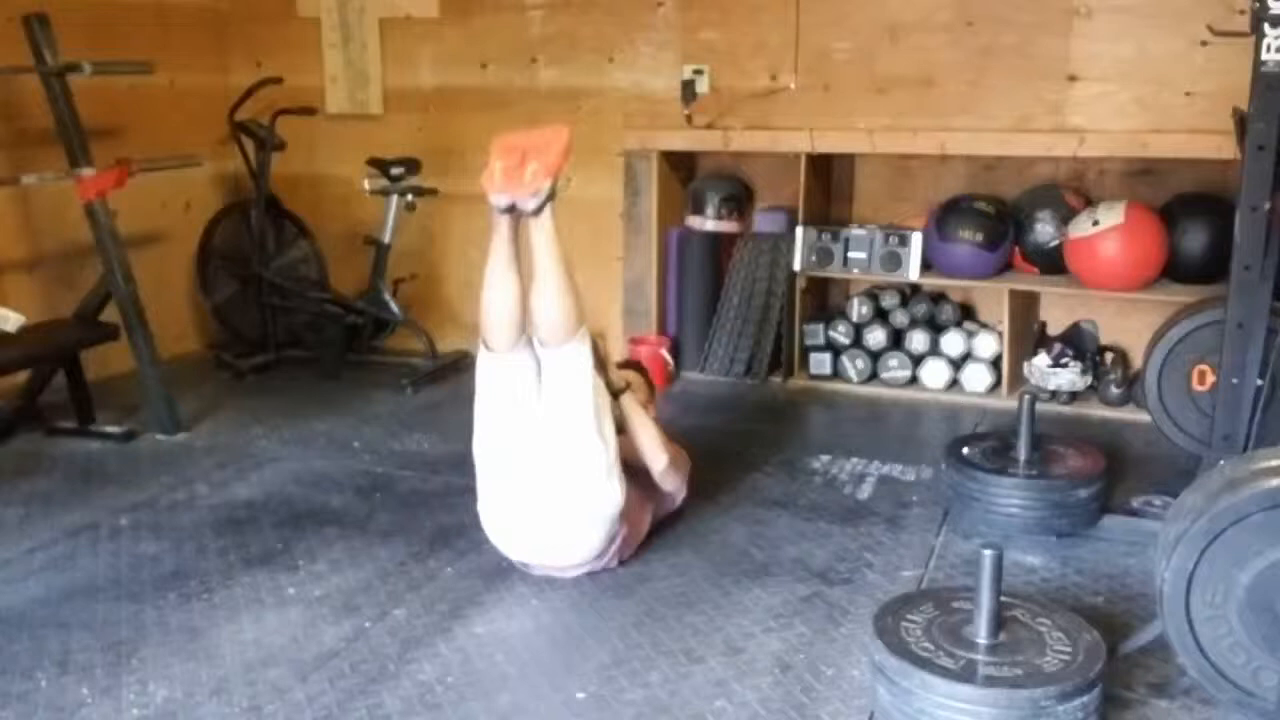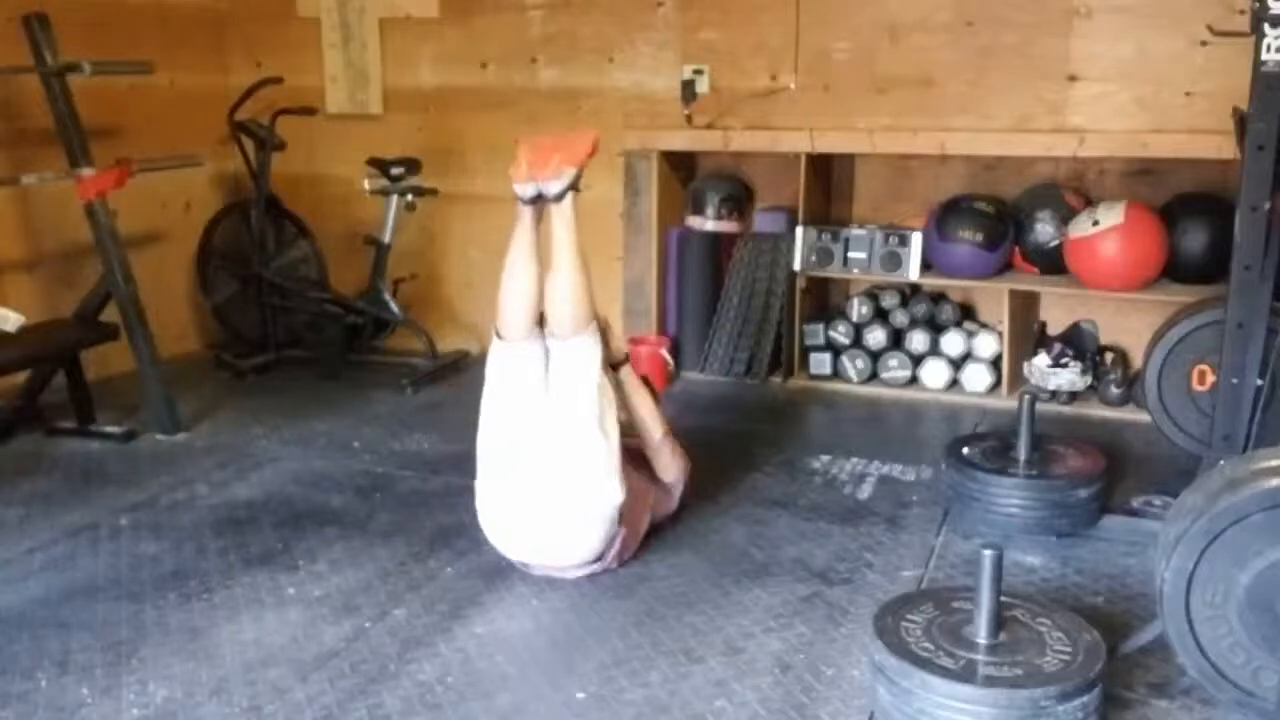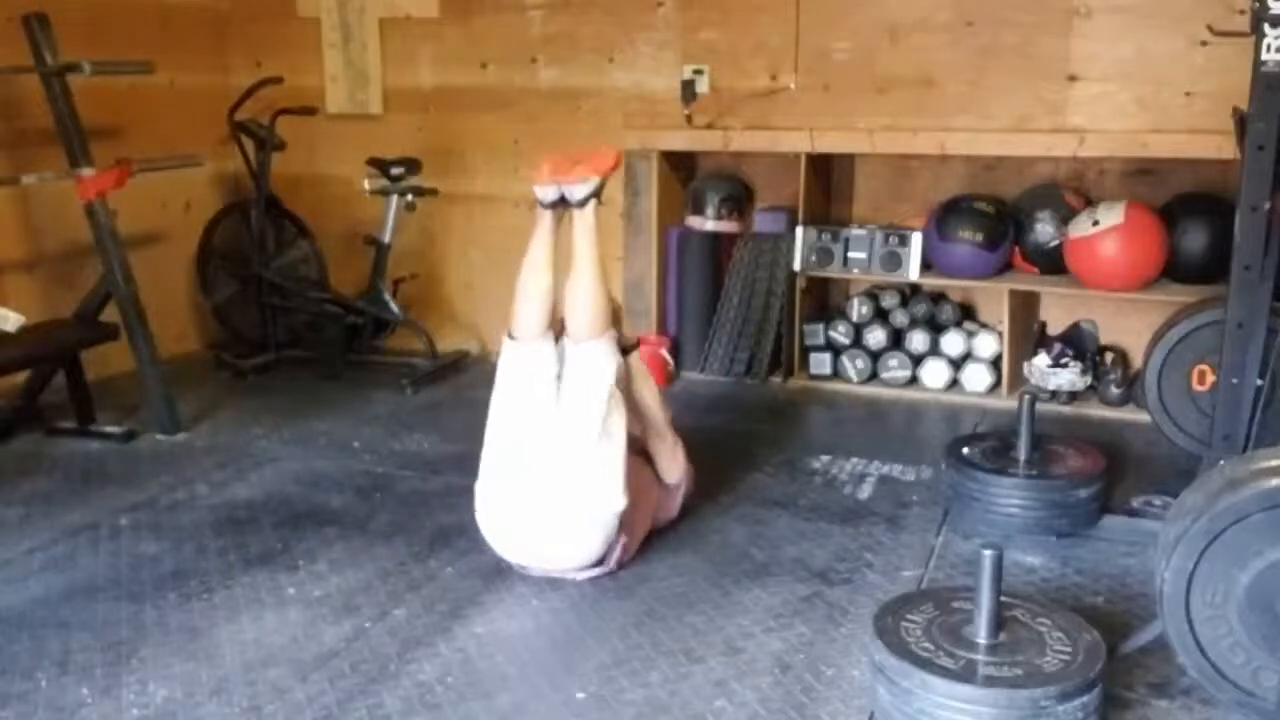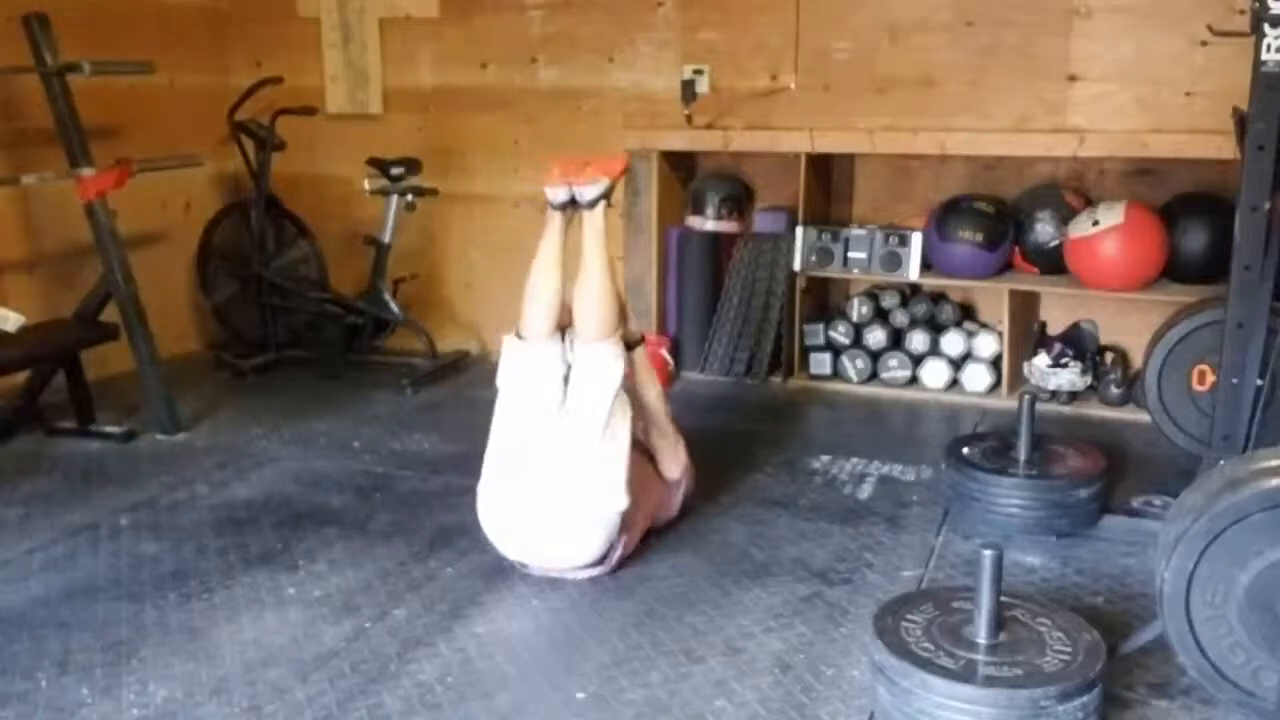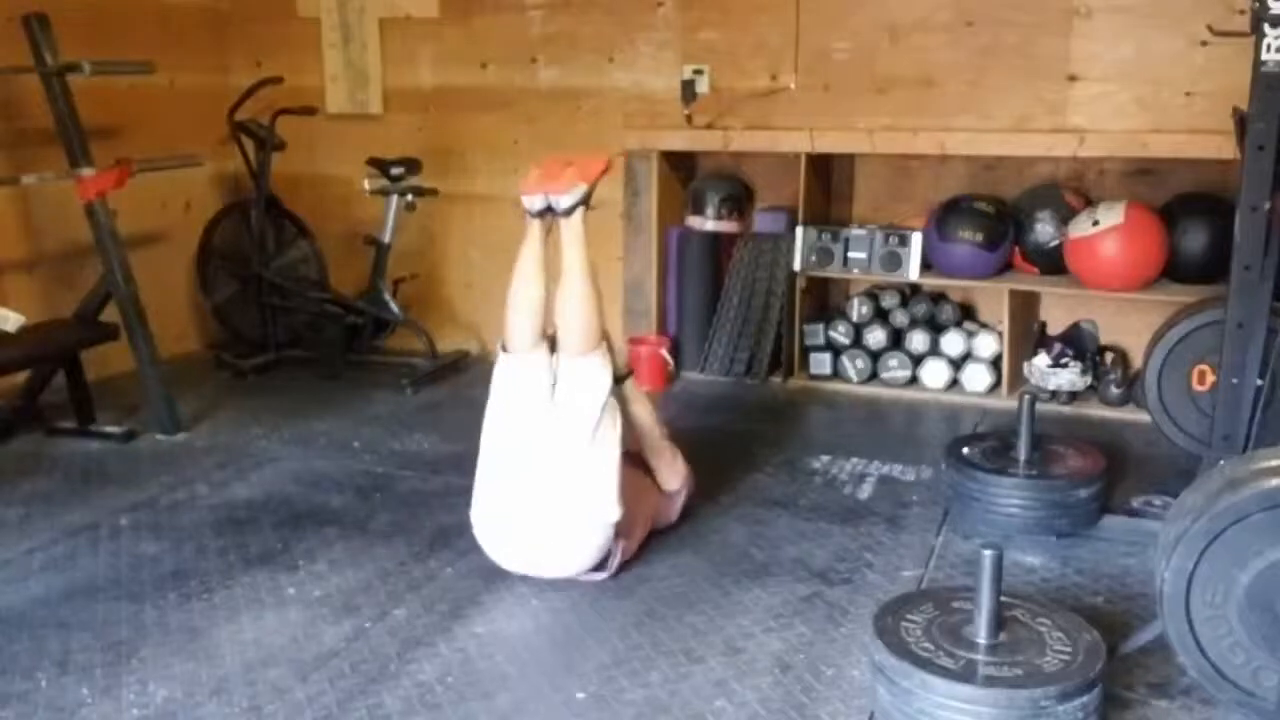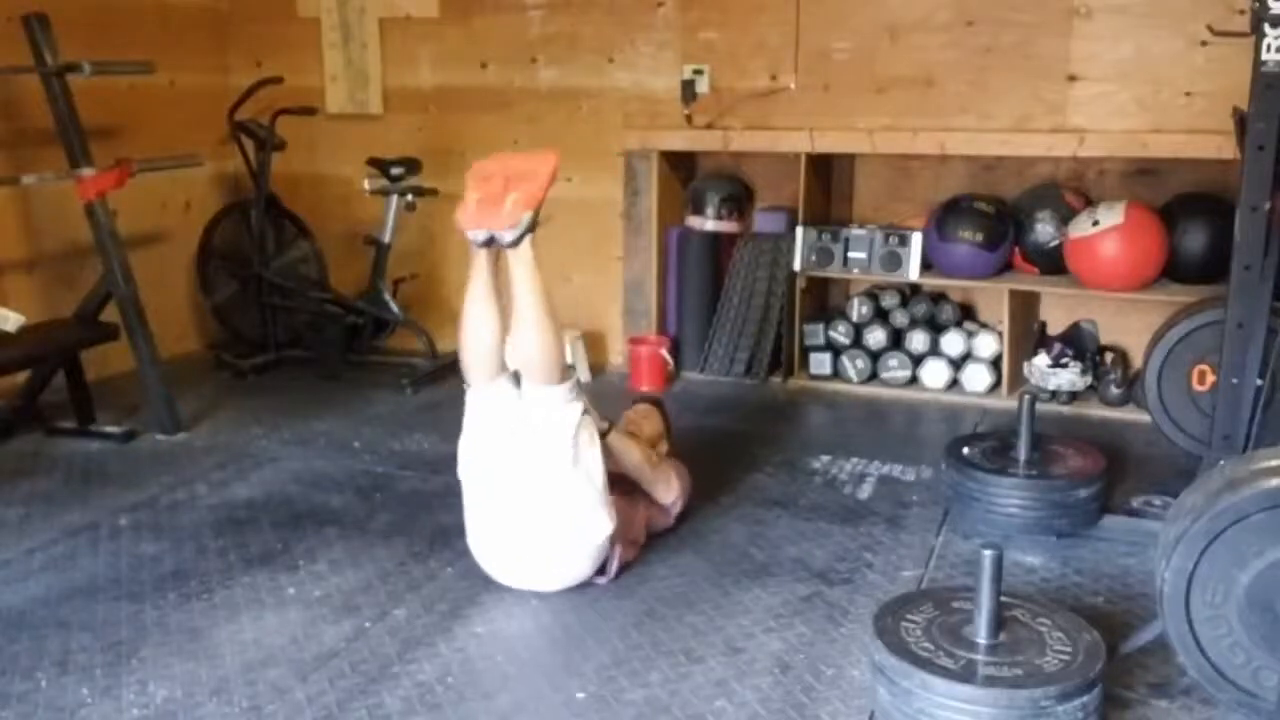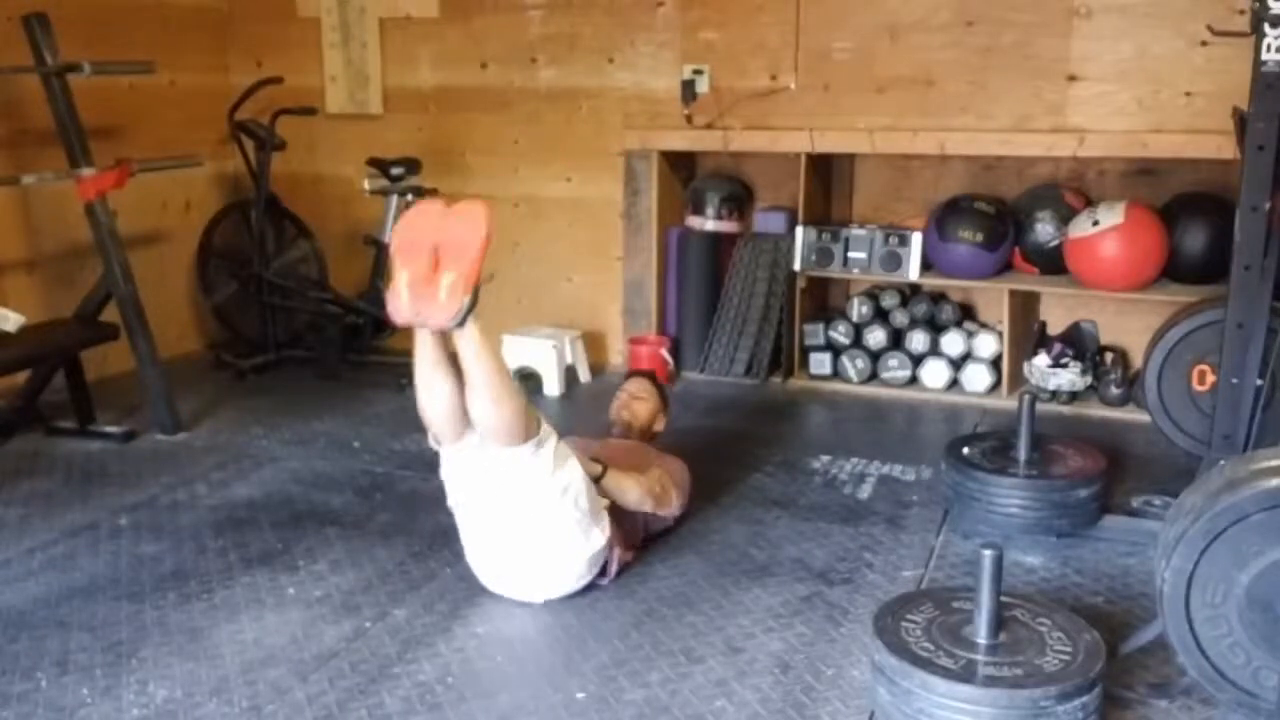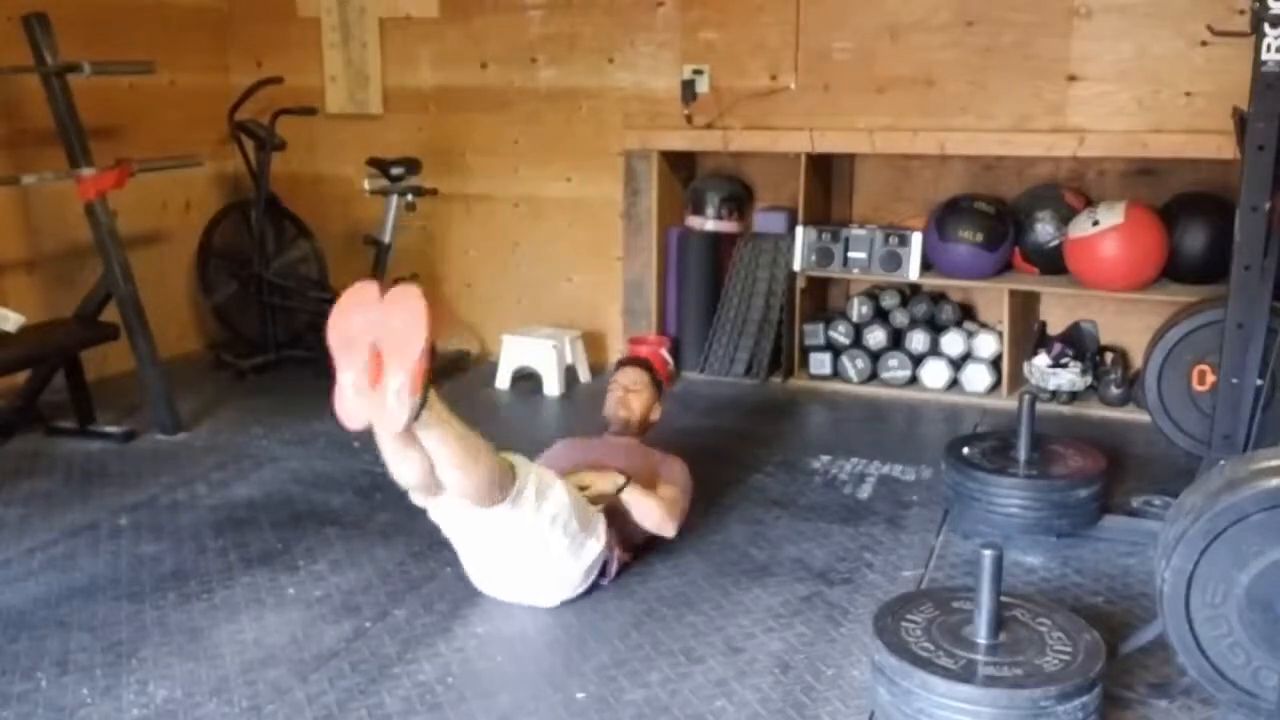
dt=0.1s
person 1, frame 1
left shoulder: (665, 467)
right shoulder: (584, 445)
left elbow: (662, 462)
left wrist: (621, 387)
left hip: (581, 525)
right hip: (511, 517)
left knee: (567, 352)
right knee: (503, 349)
person 1, frame 2
left shoulder: (661, 465)
right shoulder: (578, 441)
left elbow: (657, 436)
left wrist: (616, 360)
left hip: (580, 523)
left knee: (576, 346)
right knee: (515, 341)
person 1, frame 3
left shoulder: (666, 477)
left elbow: (658, 426)
left wrist: (625, 347)
left knee: (591, 351)
right knee: (529, 342)
right ankle: (551, 207)
person 1, frame 4
left shoulder: (667, 475)
left elbow: (659, 421)
left wrist: (628, 340)
left knee: (598, 351)
right knee: (534, 342)
right ankle: (560, 211)
person 1, frame 5
left shoulder: (669, 476)
left elbow: (651, 435)
left wrist: (616, 376)
left hip: (576, 534)
left knee: (584, 365)
right knee: (522, 351)
person 1, frame 6
left shoulder: (667, 483)
right shoulder: (583, 460)
left elbow: (647, 469)
left wrist: (596, 428)
left hip: (567, 546)
right hip: (499, 538)
left knee: (553, 395)
right knee: (487, 382)
right ankle: (485, 243)
person 1, frame 7
left shoulder: (667, 467)
right shoulder: (578, 442)
left elbow: (659, 499)
left wrist: (592, 471)
left hip: (569, 541)
left knee: (514, 428)
right knee: (453, 426)
left ankle: (456, 312)
right ankle: (429, 312)
person 1, frame 8
left shoulder: (666, 466)
right shoulder: (567, 449)
left elbow: (666, 522)
left wrist: (618, 484)
left hip: (577, 546)
left knee: (499, 476)
right knee: (428, 474)
left ankle: (408, 402)
right ankle: (382, 402)
